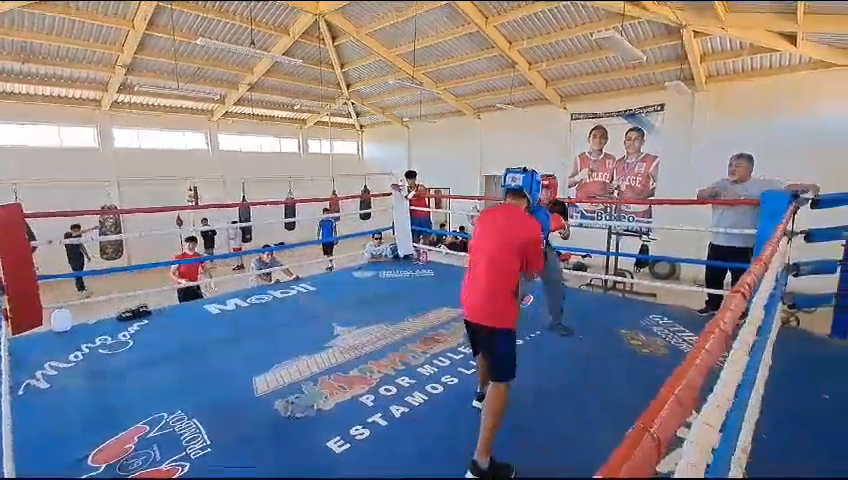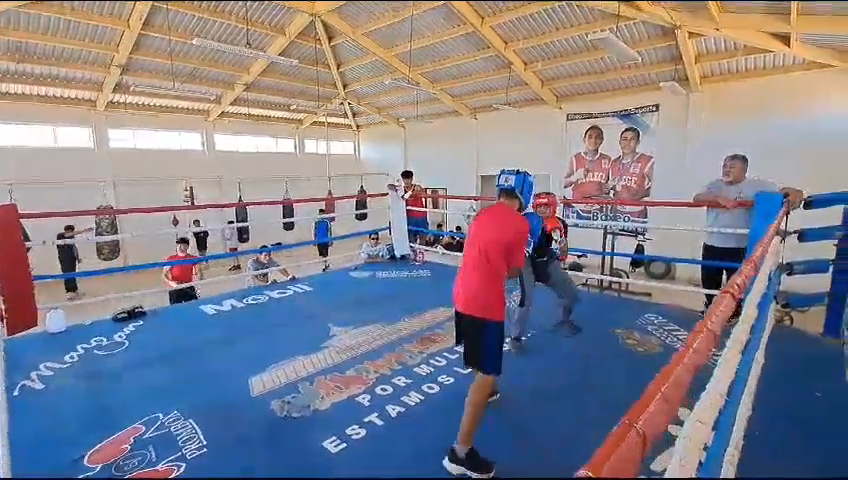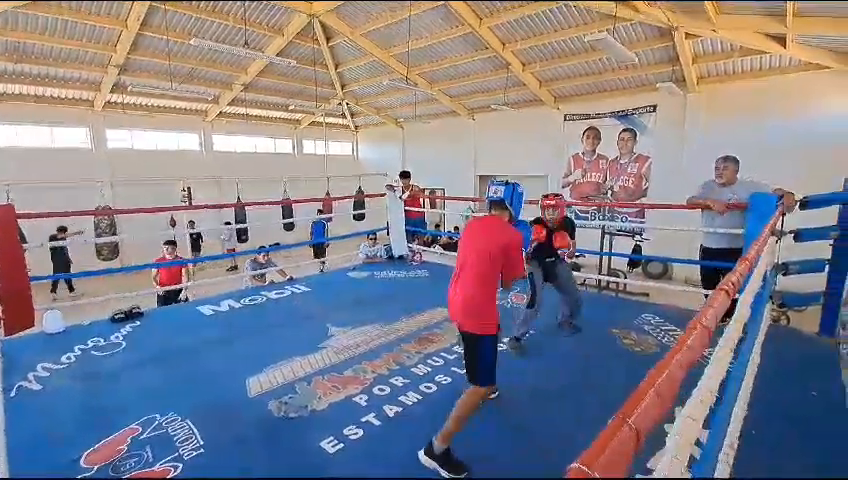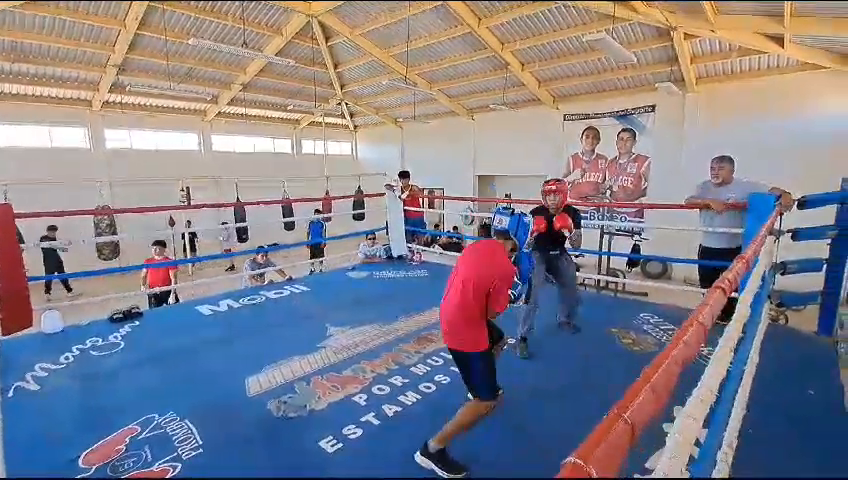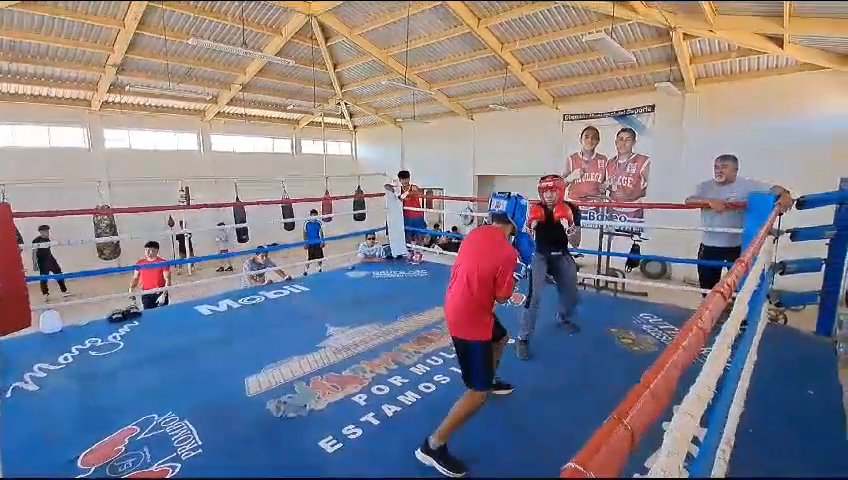
dt=0.2s
person 1, frame 1
left shoulder: (485, 216)
right shoulder: (530, 227)
right elbow: (532, 274)
left hip: (471, 301)
right hip: (497, 309)
left knee: (485, 351)
right knee: (500, 382)
left ankle: (482, 392)
person 1, frame 2
left shoulder: (481, 215)
right shoulder: (520, 224)
right elbow: (515, 271)
right wrist: (523, 248)
left hip: (463, 294)
right hip: (486, 303)
left knee: (477, 351)
right knee: (487, 373)
left ankle: (484, 391)
person 1, frame 3
left shoulder: (472, 226)
right shoulder: (512, 236)
right elbow: (508, 283)
left hip: (459, 303)
right hip: (479, 312)
right knee: (481, 386)
left ankle: (483, 386)
right ankle: (437, 448)
person 1, frame 4
left shoulder: (475, 247)
right shoulder: (505, 268)
right elbow: (493, 313)
right wrist: (510, 291)
left hip: (454, 316)
right hip: (465, 330)
left knee: (498, 341)
right knee: (484, 402)
left ankle: (487, 384)
right ankle: (433, 449)
person 1, frame 5
left shoulder: (475, 235)
right shoulder: (507, 252)
right elbow: (501, 297)
right wrist: (514, 271)
left hip: (459, 308)
right hip: (471, 321)
left knee: (500, 339)
right knee: (478, 391)
left ankle: (491, 381)
right ankle: (433, 446)
person 2, frame 1
left shoulder: (558, 206)
right shoulder: (529, 206)
left elbow: (566, 236)
left wrist: (563, 229)
left hip: (544, 249)
left knee: (556, 288)
right knee: (522, 289)
left ankle: (555, 322)
person 2, frame 2
left shoulder: (560, 224)
right shoulder: (528, 222)
left elbow: (563, 254)
left wrist: (559, 237)
right wrist: (526, 237)
left hip: (548, 262)
right hip: (529, 263)
left knee: (572, 294)
right knee: (527, 298)
left ankle: (564, 320)
right ankle: (516, 336)
person 2, frame 3
left shoulder: (568, 224)
right shoulder: (535, 226)
left elbow: (570, 255)
right elbow: (525, 254)
left wrist: (568, 248)
right wrist: (531, 243)
left hip: (555, 262)
right hip: (536, 262)
left knee: (573, 296)
right knee: (535, 299)
left ankle: (565, 320)
right ankle: (517, 336)
person 2, frame 4
left shoulder: (572, 213)
right shoulder: (537, 213)
left elbow: (577, 245)
left wrist: (570, 231)
right wrist: (532, 233)
left hip: (560, 256)
right hip: (538, 255)
left knee: (571, 293)
right knee: (533, 296)
left ankle: (565, 320)
right ankle: (522, 337)
person 2, frame 5
left shoulder: (571, 210)
right shoulder: (536, 210)
left elbow: (576, 243)
left wrist: (569, 223)
right wrist: (530, 224)
left hip: (562, 257)
right hip: (540, 256)
left knee: (570, 293)
right knee: (534, 297)
left ankle: (563, 319)
right ankle: (523, 338)
person 3, frame 1
left shoulder: (761, 185)
right shoulder: (720, 185)
left elbow: (788, 188)
right elbow: (700, 195)
left wrist: (806, 187)
right wrist: (717, 192)
left hip: (744, 246)
right hip: (717, 244)
right knee: (712, 277)
right ankle: (712, 305)
person 3, frame 2
left shoulder: (755, 186)
right shoulder: (714, 186)
left elbow: (781, 190)
right elbow: (697, 199)
left wrist: (794, 193)
right wrist: (719, 199)
left hip: (738, 247)
right hip: (711, 245)
right knee: (709, 280)
left ankle: (732, 313)
right ankle: (711, 308)
person 3, frame 3
left shoulder: (748, 187)
right shoulder: (706, 187)
left elbow: (774, 191)
right elbow: (690, 201)
left wrist: (788, 195)
right wrist: (710, 201)
left hip: (734, 247)
right hip: (708, 246)
right knee: (708, 283)
left ankle: (728, 314)
person 3, frame 4
left shoulder: (744, 186)
right shoulder: (703, 187)
left elbow: (771, 190)
right elbow: (688, 201)
left wrist: (785, 195)
right wrist: (709, 201)
left hip: (734, 246)
right hip: (707, 246)
right knee: (707, 282)
left ankle: (727, 314)
person 3, frame 5
left shoulder: (746, 185)
right shoulder: (705, 187)
left elbow: (773, 189)
right elbow: (689, 201)
left wrist: (784, 195)
right wrist: (709, 202)
left hip: (737, 245)
right hip: (709, 245)
right knee: (707, 282)
